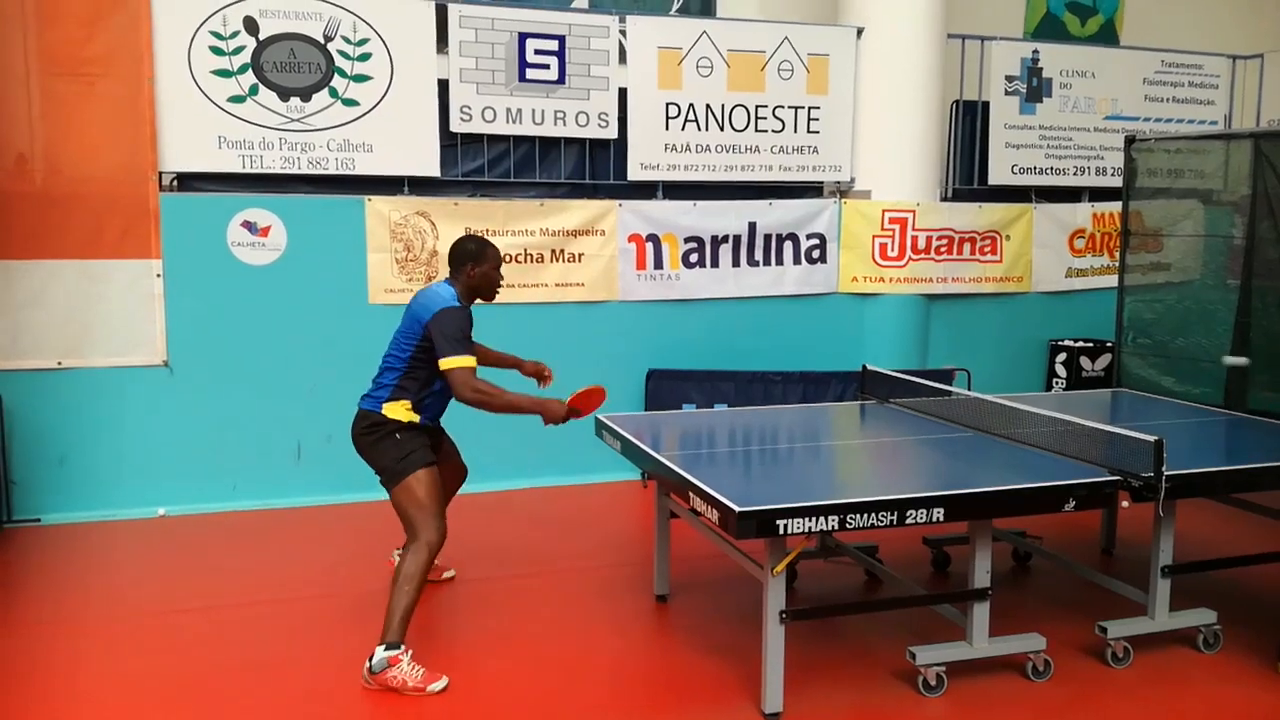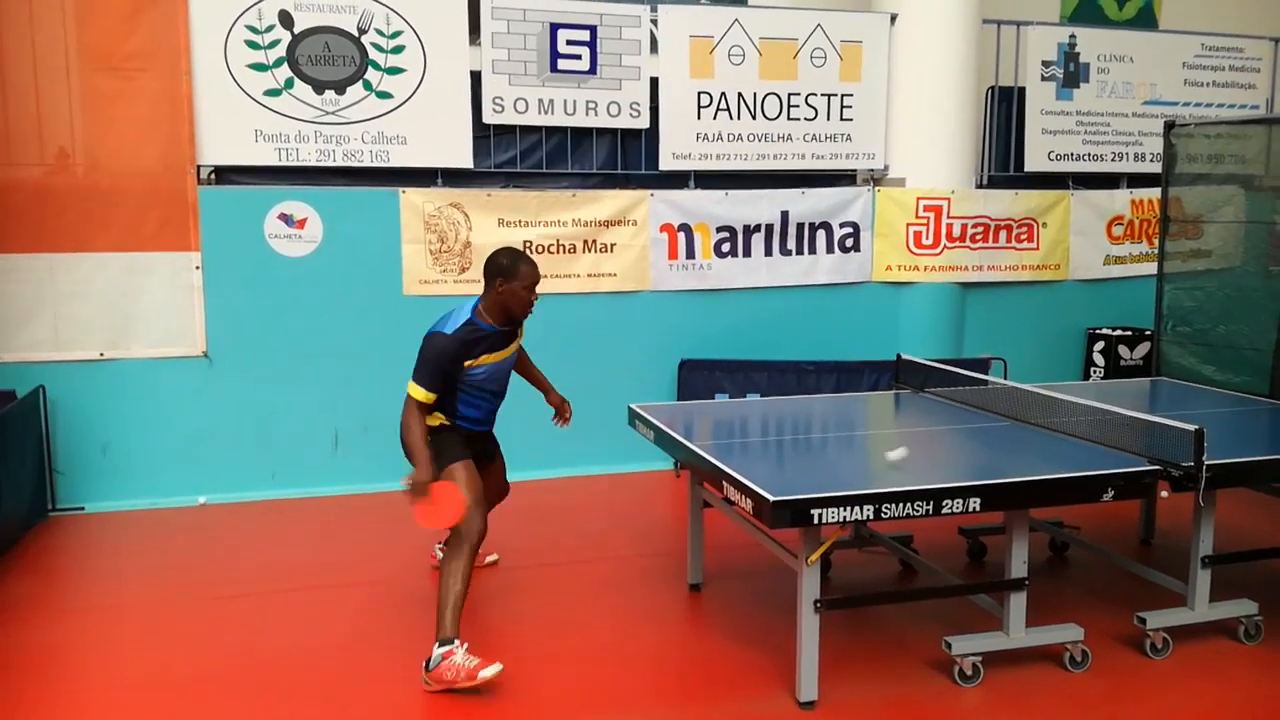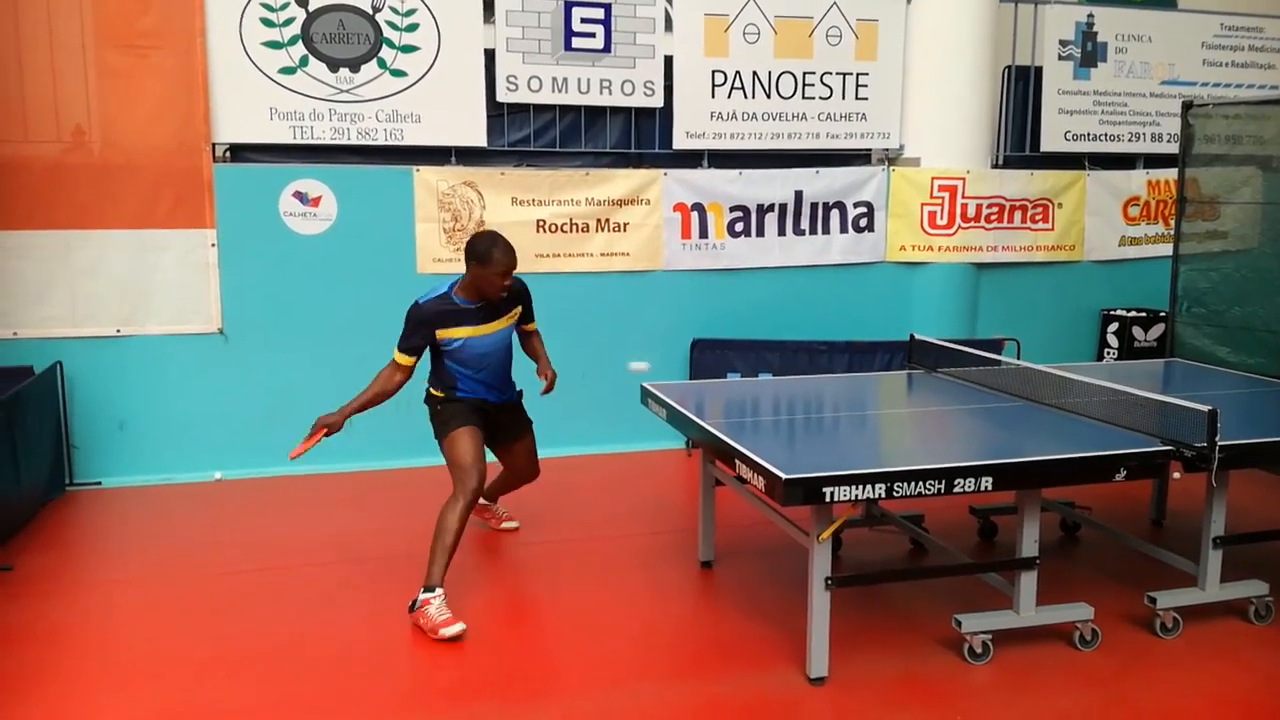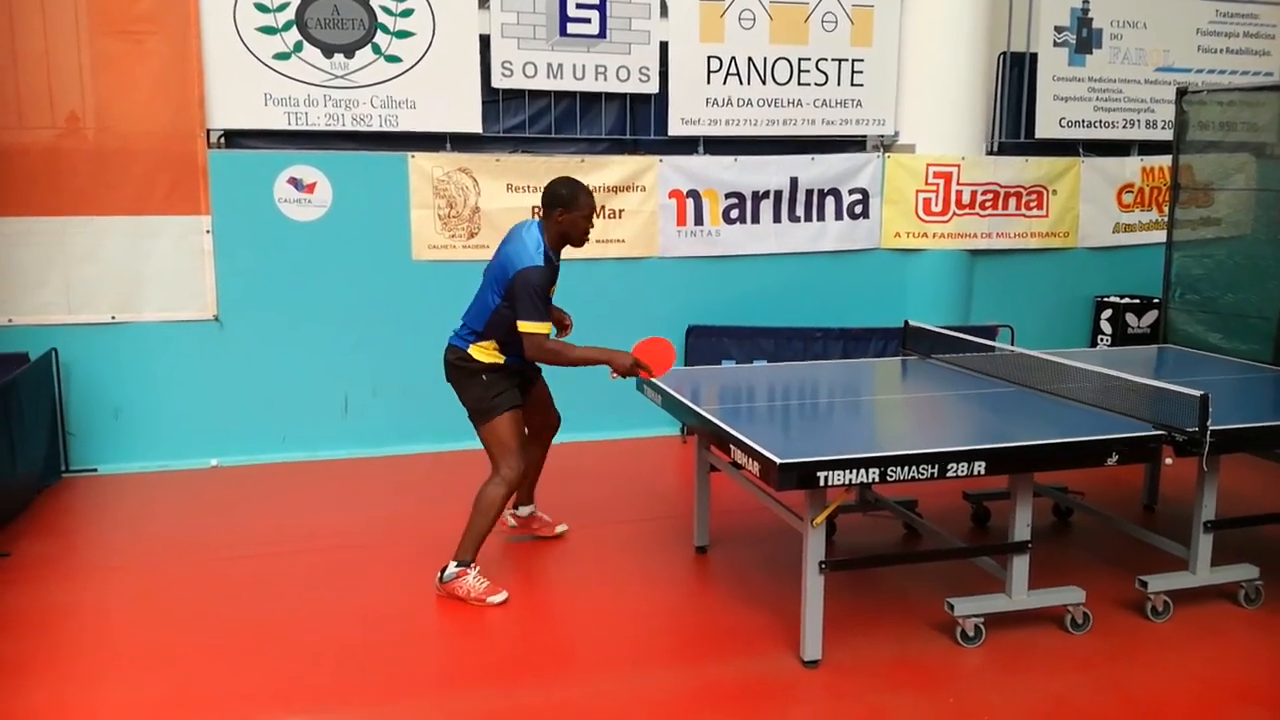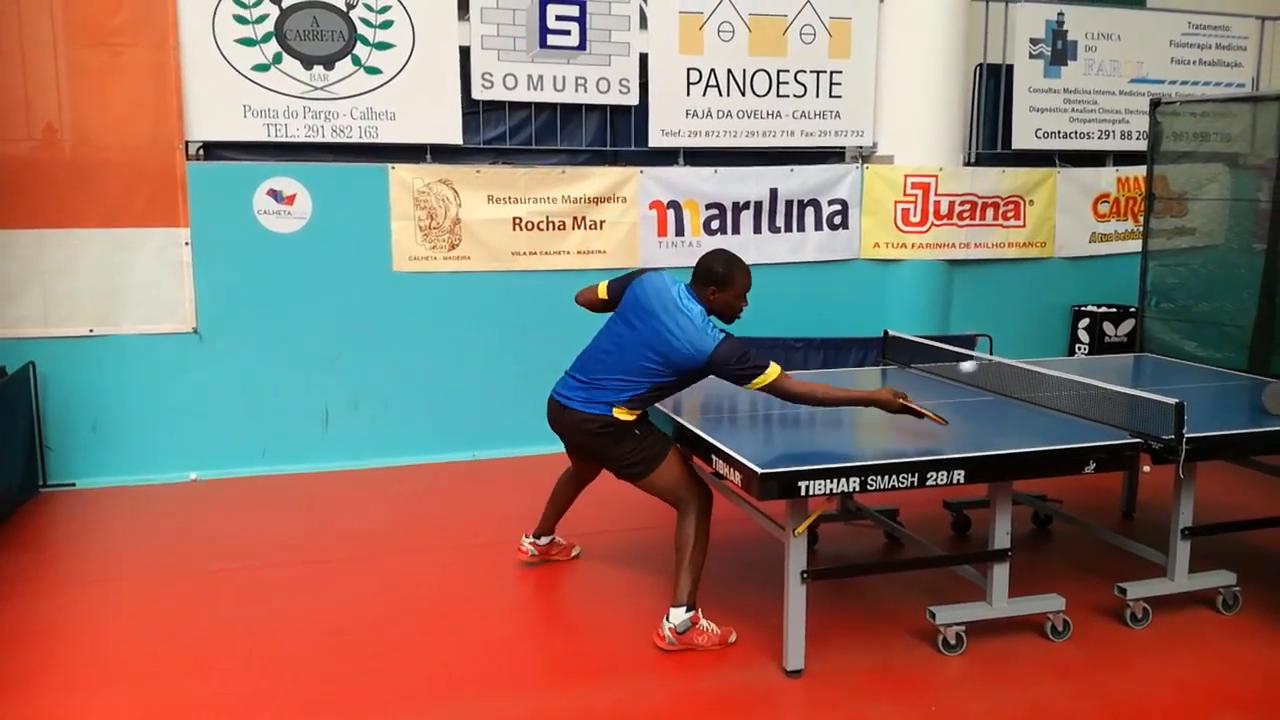
dt=1s
person 1, frame 1
left shoulder: (442, 298)
right shoulder: (448, 312)
left elbow: (463, 350)
right elbow: (465, 387)
left wrist: (522, 365)
right wrist: (539, 406)
left hip: (408, 420)
right hip: (387, 425)
left knee: (452, 475)
right knee: (429, 533)
left ankle: (410, 562)
right ankle: (388, 656)
person 1, frame 2
left shoulder: (509, 317)
right shoulder: (448, 338)
right elbow: (414, 410)
left wrist: (549, 390)
right wrist: (423, 466)
left hip: (473, 429)
right hip: (439, 431)
left knee: (495, 490)
right knee: (470, 525)
left ankle: (448, 549)
right ankle: (445, 653)
person 1, frame 3
left shoulder: (516, 292)
right shoulder: (428, 311)
left elbow: (529, 332)
right elbow: (399, 371)
left wrist: (543, 362)
right wrist: (345, 412)
left hip: (504, 402)
right hip: (455, 404)
left knee: (526, 471)
right knee: (468, 485)
left ankle: (485, 502)
right ankle: (429, 598)
person 1, frame 4
left shoulder: (531, 232)
right shoulder: (532, 267)
right elbow: (538, 348)
left wrist: (550, 311)
right wrist: (606, 356)
left hip: (505, 355)
right hip: (479, 363)
left knee: (545, 426)
right knee: (512, 469)
left ankle: (522, 511)
right ankle: (458, 571)
person 1, frame 5
left shoulder: (651, 281)
right shoulder: (712, 345)
left elbow: (585, 298)
right elbow: (791, 389)
right wrist: (873, 398)
left hip: (563, 405)
right hip: (604, 423)
left knee: (586, 467)
right knee: (694, 501)
left ankle: (539, 541)
right ankle: (680, 621)
